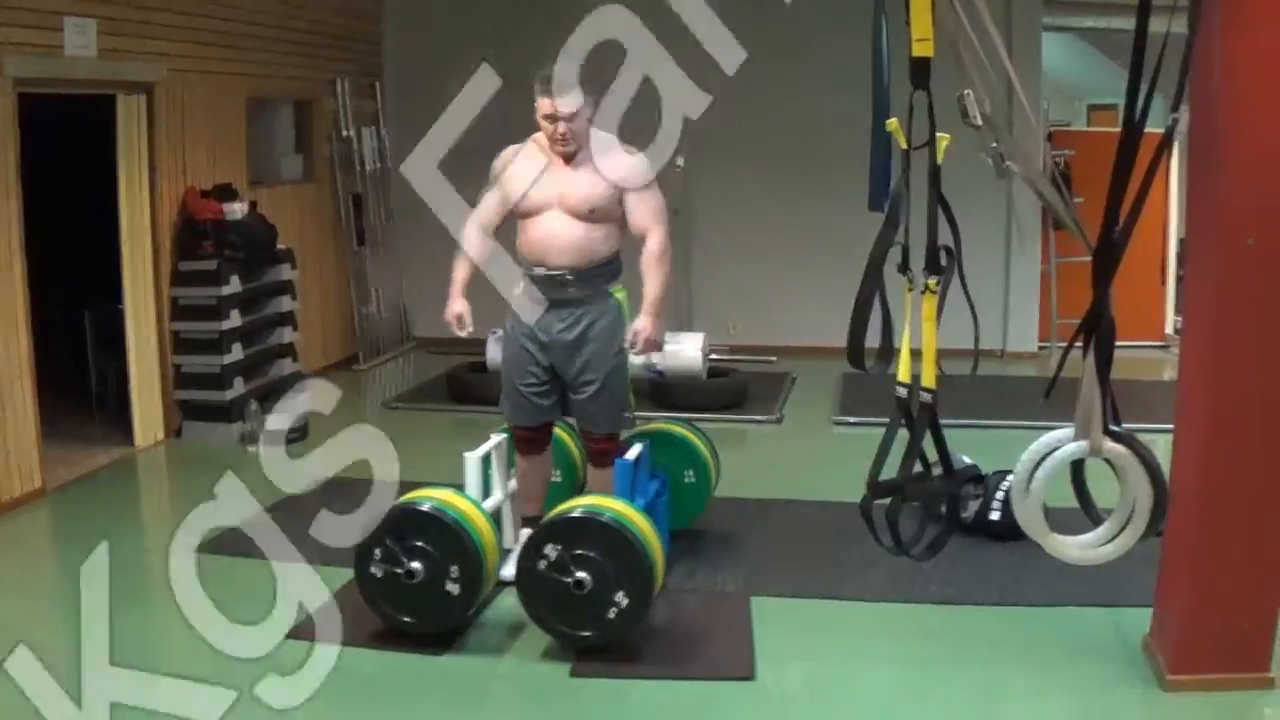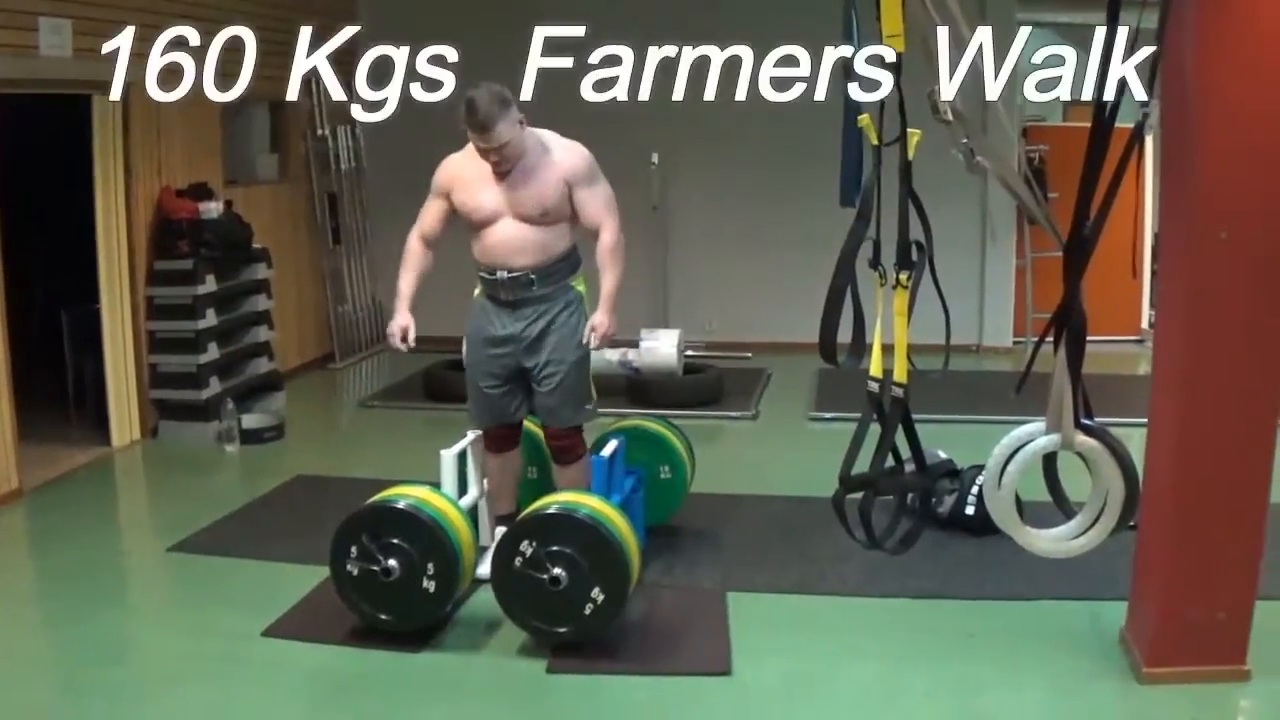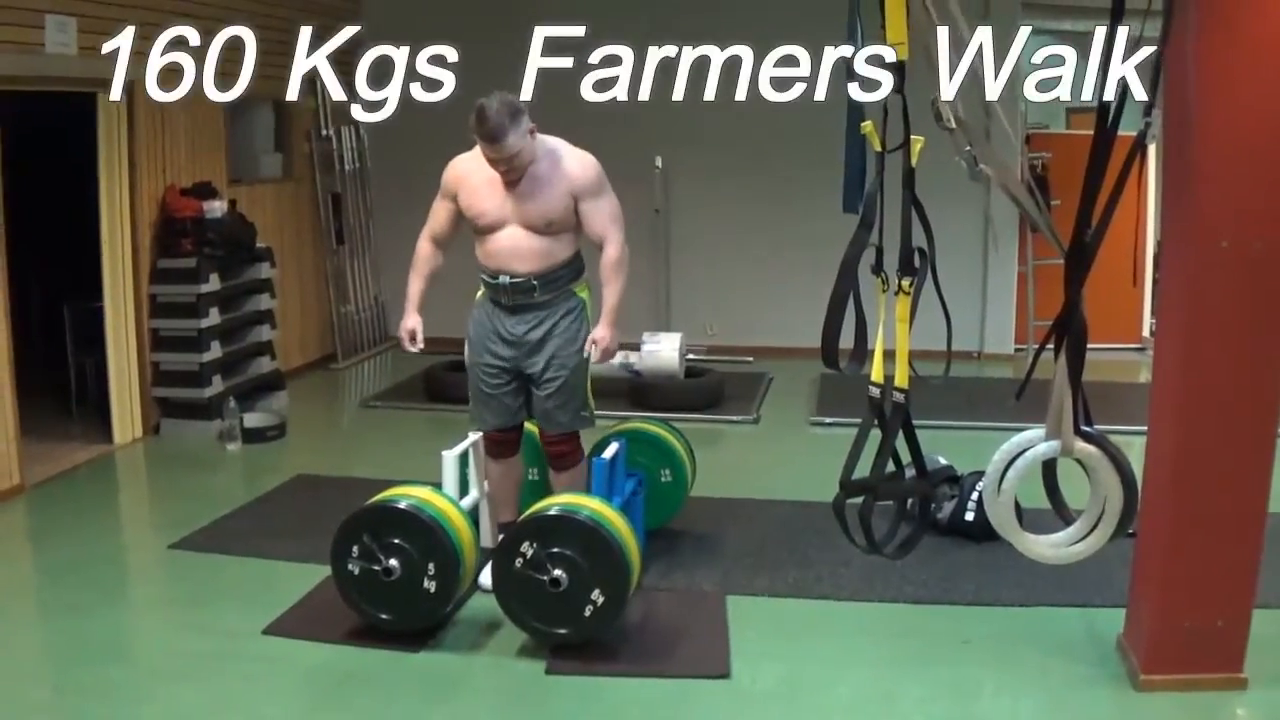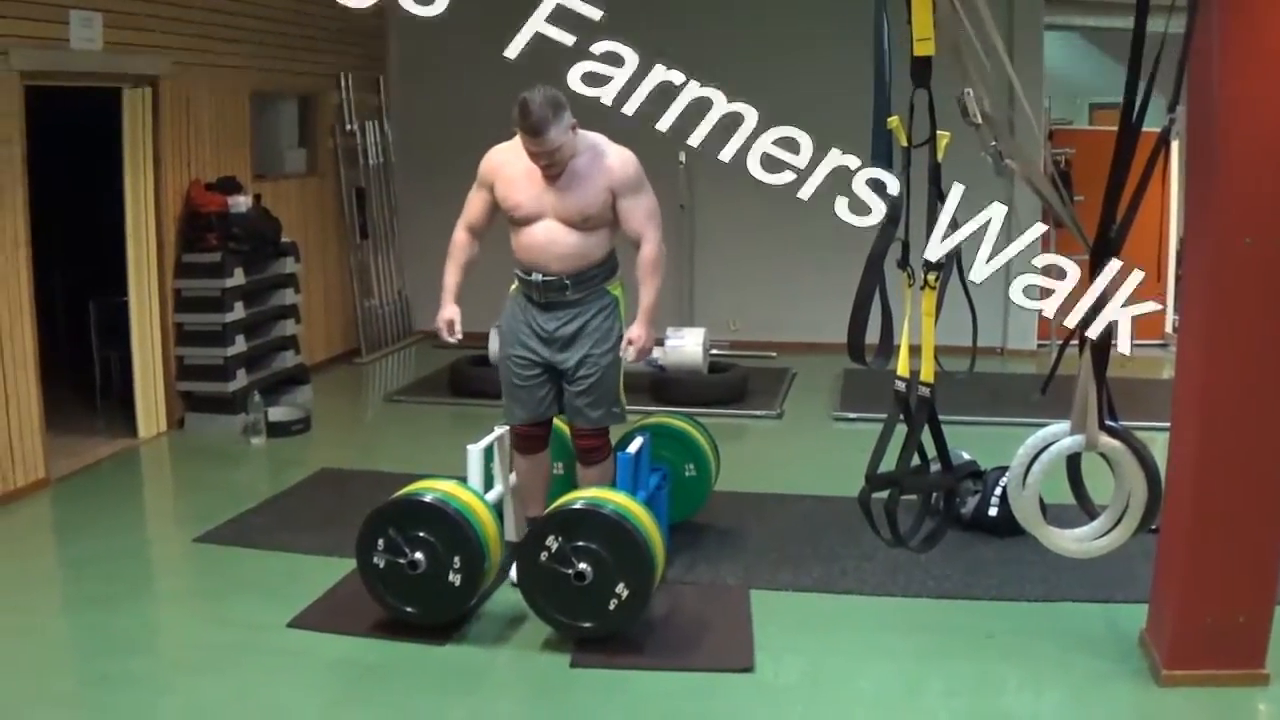
dt=0.7s
person 1, frame 1
left shoulder: (623, 163)
right shoulder: (513, 162)
left elbow: (654, 238)
right elbow: (480, 226)
left wrist: (650, 310)
right wrist: (458, 291)
left hip: (595, 306)
left knee: (599, 434)
right knee: (526, 429)
right ankle: (529, 534)
person 1, frame 2
left shoulder: (569, 160)
right shoulder: (453, 172)
left elbow: (608, 231)
right elbow: (421, 241)
left wrist: (606, 305)
right wrist: (402, 307)
left hip: (555, 303)
right hip: (491, 307)
left knee: (562, 430)
right knee: (496, 427)
right ankle: (504, 532)
person 1, frame 3
left shoulder: (577, 168)
right shoulder: (460, 172)
left elbow: (612, 243)
right elbow: (432, 241)
left wrist: (607, 319)
right wrist: (412, 307)
left hip: (557, 310)
right hip: (492, 312)
left knee: (560, 436)
right knee: (498, 434)
right ankle: (506, 542)
person 1, frame 4
left shoulder: (616, 165)
right shoulder: (498, 163)
left elbow: (650, 243)
right elbow: (468, 230)
left wrist: (644, 318)
right wrist: (449, 297)
left hip: (590, 306)
right hip: (525, 305)
left knee: (590, 432)
right knee: (526, 429)
